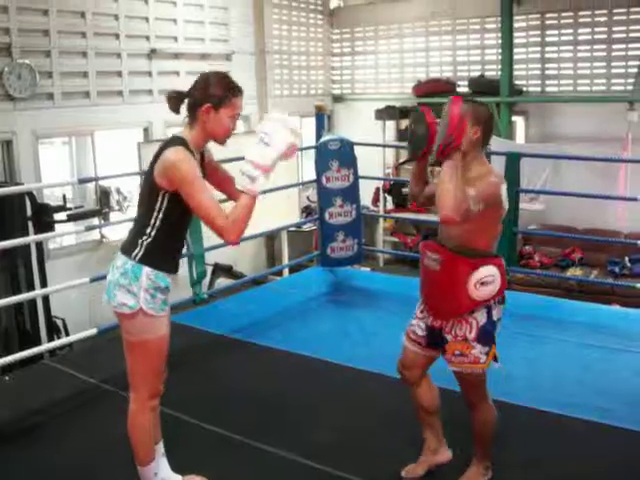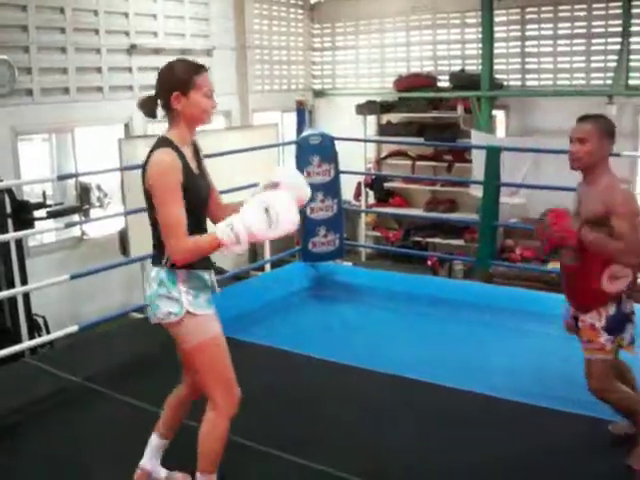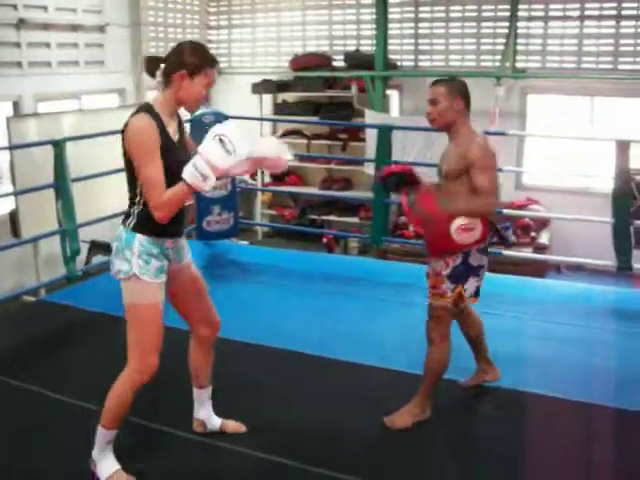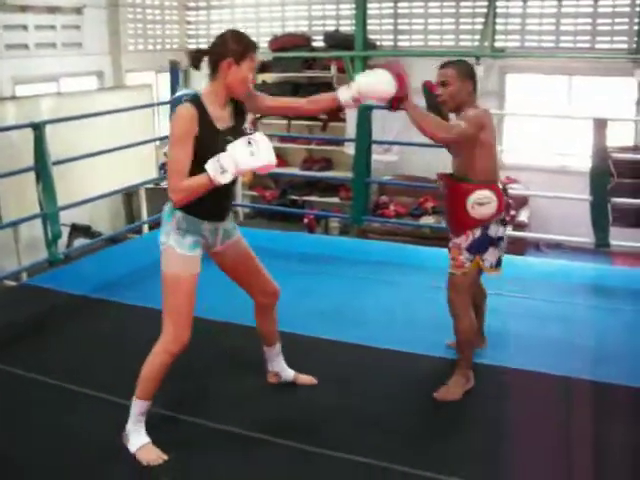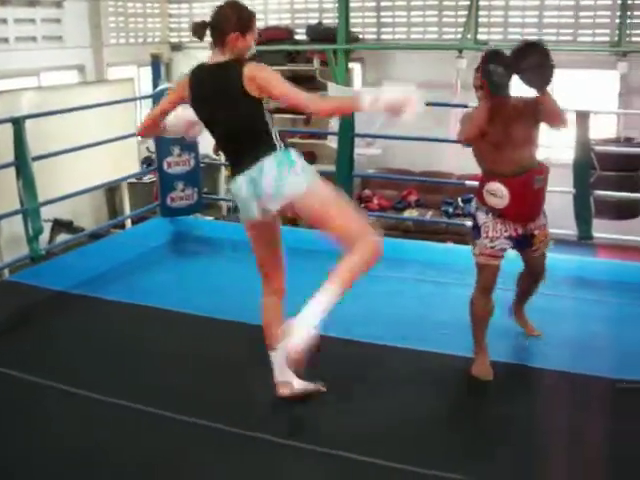
dt=1s
person 1, frame 1
left shoulder: (196, 154)
right shoulder: (178, 160)
left elbow: (235, 192)
right elbow: (230, 231)
left wrist: (265, 161)
right wrist: (256, 170)
left hip: (150, 278)
right hip: (141, 279)
left knee: (153, 388)
right knee: (145, 394)
person 1, frame 2
left shoulder: (190, 149)
right shoulder: (164, 161)
left elbow: (215, 210)
right elbow: (179, 250)
left wrist: (264, 199)
right wrist: (243, 229)
left hip: (192, 284)
right hip: (179, 287)
left knee: (195, 384)
right knee: (225, 399)
person 1, frame 3
left shoulder: (175, 120)
right shoulder: (142, 124)
left elbow: (205, 165)
right elbow: (161, 208)
left wrist: (248, 159)
right wrist: (205, 168)
left hip: (172, 245)
right hip: (142, 249)
left knee: (207, 326)
right knee: (143, 366)
left ankle: (204, 416)
person 1, frame 4
left shoulder: (241, 102)
right shoulder: (188, 113)
left elbow: (302, 106)
right elbow: (178, 191)
left wrist: (349, 93)
right wrist: (226, 166)
left hip: (221, 226)
right hip: (185, 229)
left knee: (267, 294)
right knee: (175, 340)
left ankle: (278, 368)
right ankle: (134, 428)
person 1, frame 5
left shoulder: (190, 82)
right shoulder: (250, 72)
left elbow: (146, 128)
right elbow: (314, 107)
right wrist: (373, 99)
left hip: (246, 188)
right hip: (279, 173)
left knee: (273, 287)
right knee: (367, 244)
left ankle: (285, 378)
right ankle: (304, 327)
person 2, frame 1
left shoulder: (488, 182)
right shoulder: (462, 174)
left elbow: (451, 215)
right elbow: (419, 195)
left wrist: (451, 156)
right wrist: (421, 158)
left hip: (472, 304)
right hip: (437, 297)
left knee: (473, 392)
right knee: (411, 369)
right ankle: (435, 447)
person 2, frame 2
right shoulder: (585, 185)
left wrist: (579, 235)
right wrist: (557, 234)
left hip: (605, 300)
right hip: (581, 293)
left knee: (601, 383)
right knee: (606, 363)
person 2, frame 3
left shoulder: (476, 147)
right shoulder: (457, 144)
left elbow: (489, 202)
left wrist: (442, 207)
right wrist: (417, 185)
left hip: (461, 248)
right hip: (451, 244)
left knee: (437, 327)
right knee: (461, 310)
left ankle: (420, 404)
right ankle: (486, 367)
person 2, frame 4
left shoulder: (477, 118)
right shoulder: (464, 121)
left elbow: (441, 134)
right elbow: (450, 140)
left wrist: (406, 103)
right wrist: (431, 113)
left hip: (479, 220)
right hip: (466, 215)
left knee: (457, 295)
right knee: (469, 281)
left ankle: (463, 373)
right ankle: (476, 335)
person 2, frame 5
left shoulder: (529, 107)
right shoulder: (473, 117)
left elbow: (560, 122)
right elbow: (465, 138)
left wrist: (541, 88)
right wrist: (490, 100)
left hip: (529, 205)
right hip: (494, 209)
left knee: (536, 269)
right knee: (485, 284)
left ankle: (518, 309)
right ankle: (480, 352)
